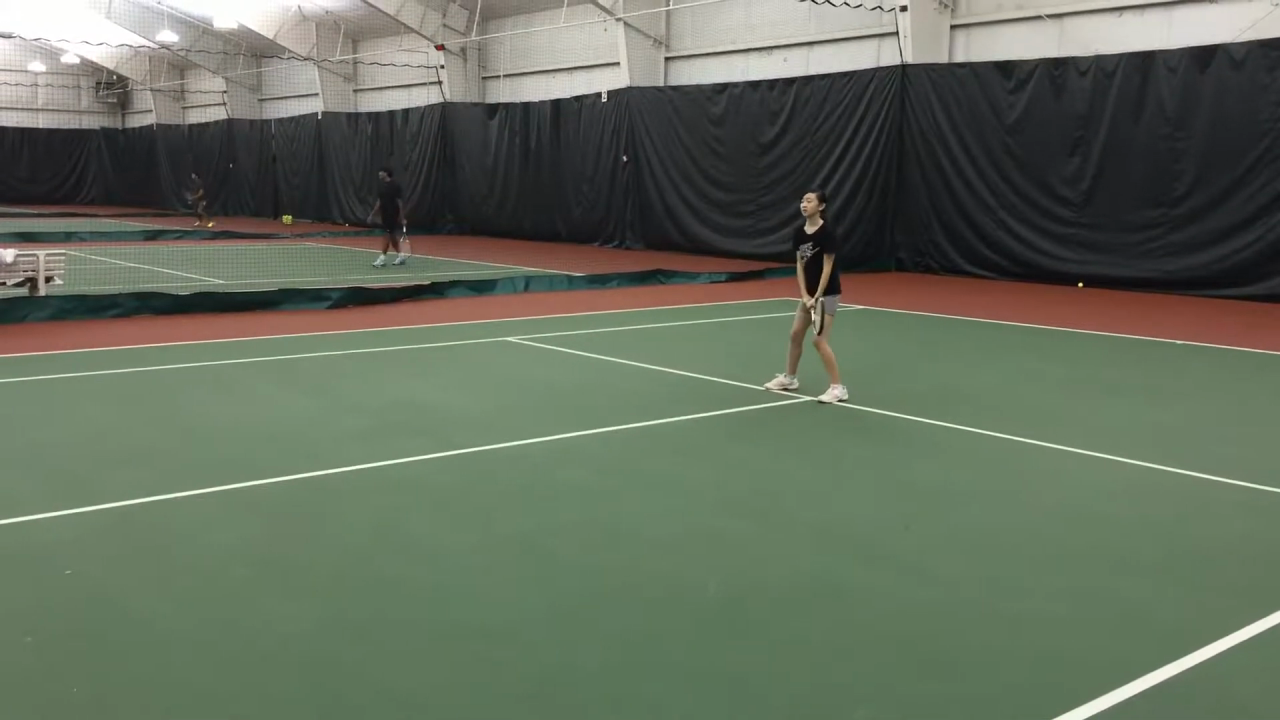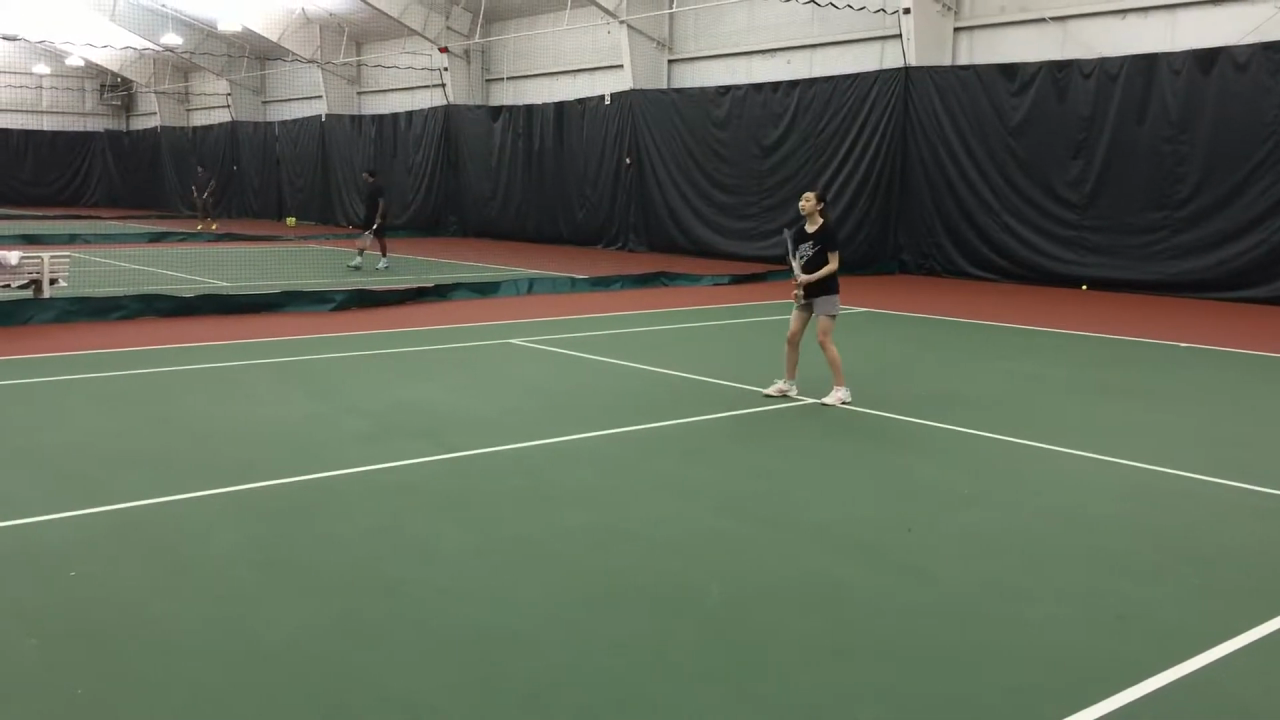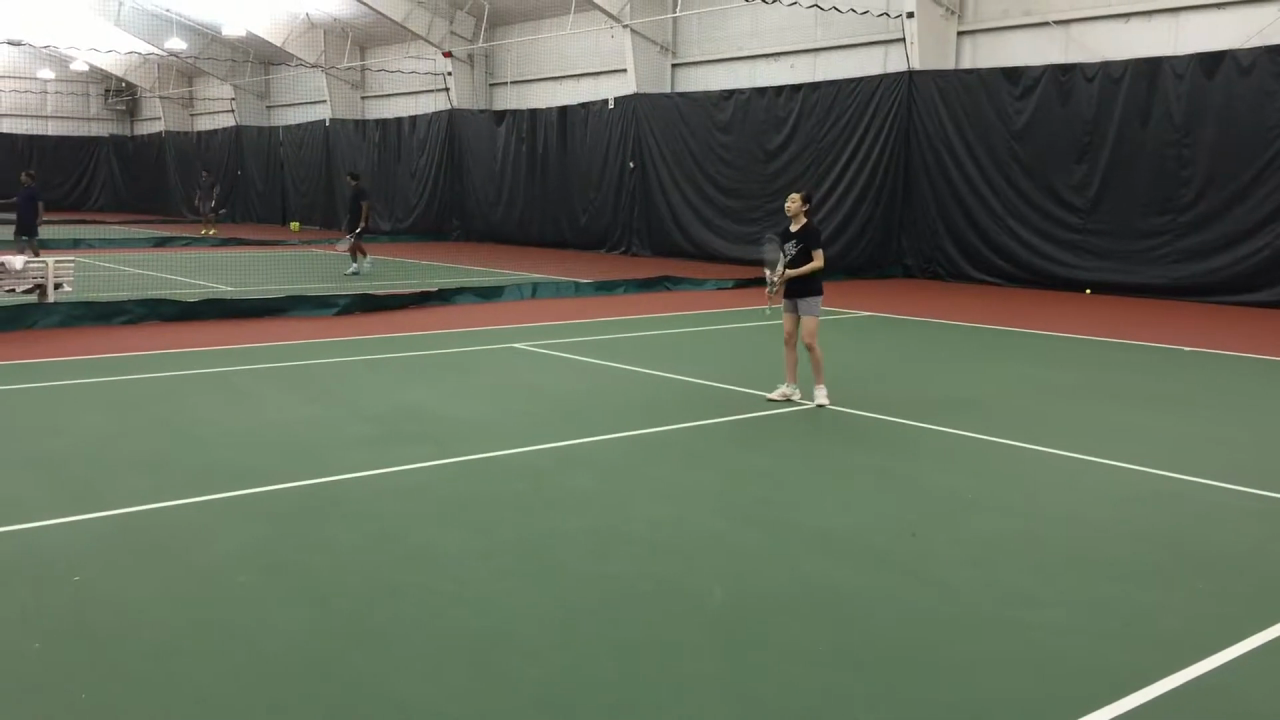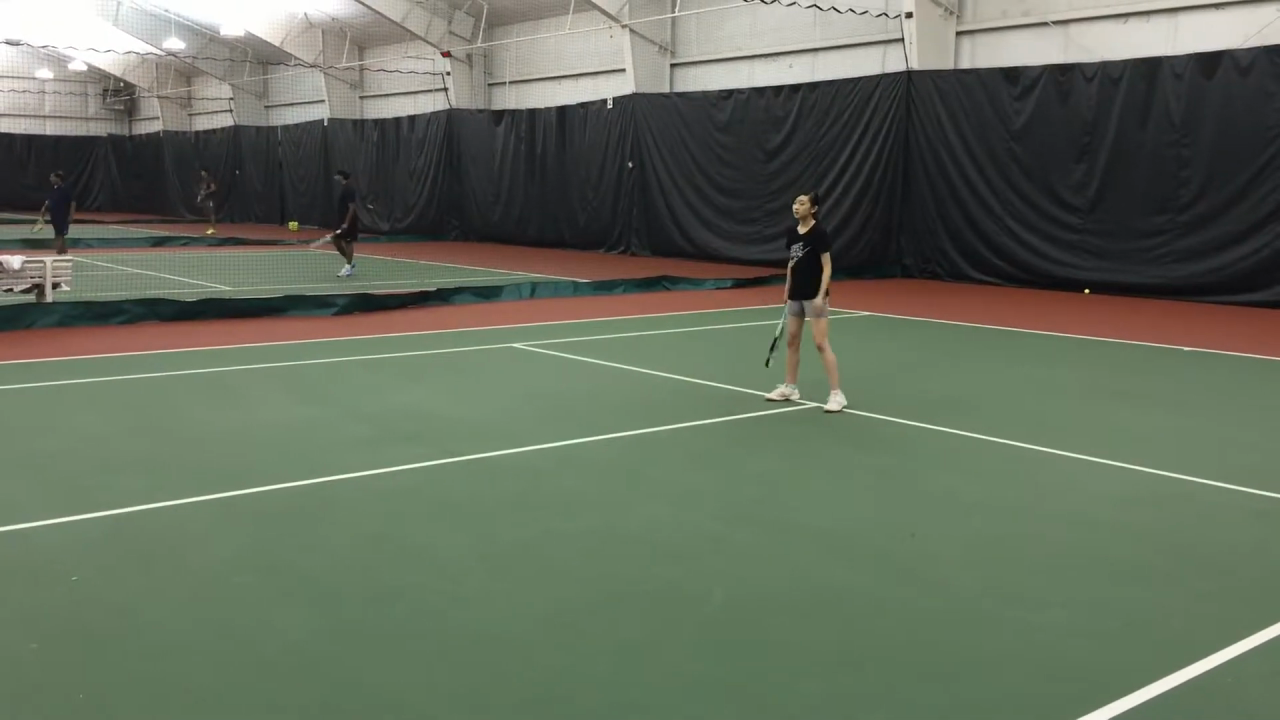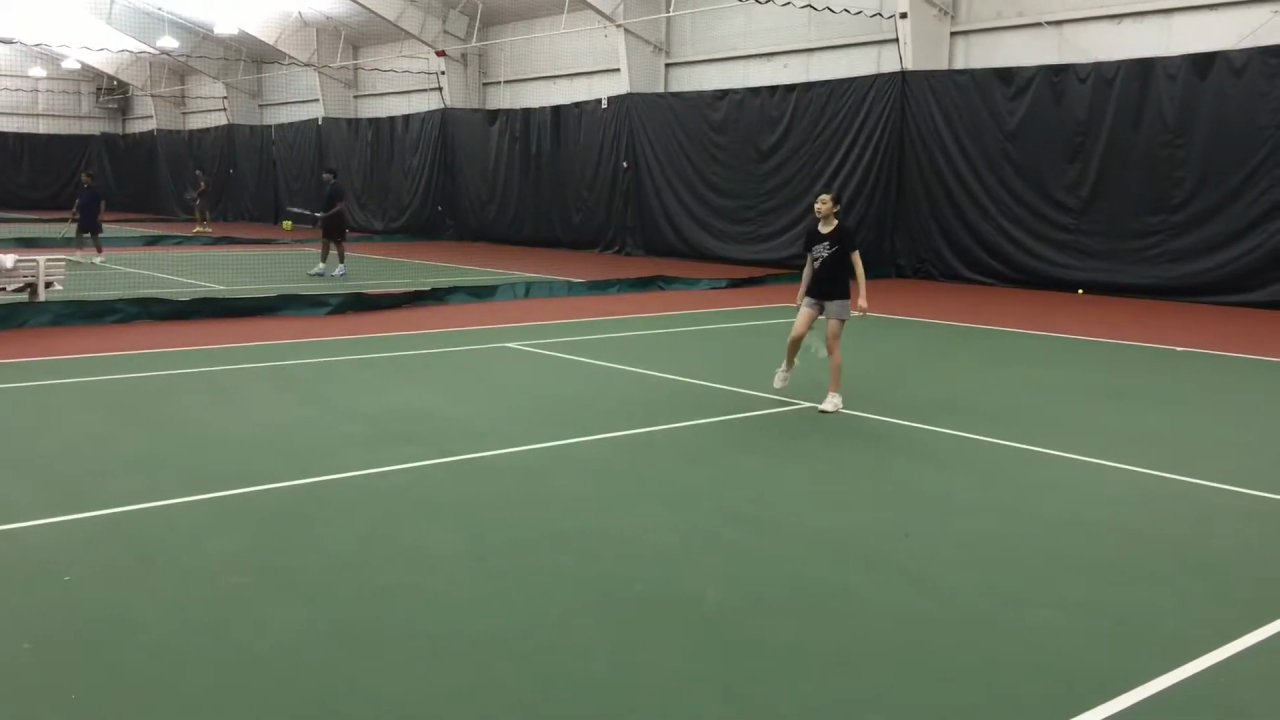
dt=0.5s
person 1, frame 1
left shoulder: (827, 232)
right shoulder: (799, 232)
left elbow: (827, 268)
right elbow: (800, 265)
left wrist: (818, 297)
right wrist: (805, 295)
left hip: (827, 293)
right hip: (809, 293)
left knee: (819, 340)
right knee: (795, 335)
left ankle: (838, 387)
right ankle: (789, 378)
person 1, frame 2
left shoulder: (827, 230)
right shoulder: (799, 233)
left elbow: (834, 265)
right elbow: (799, 264)
left wrist: (811, 278)
right wrist: (798, 286)
left hip: (826, 292)
right hip: (806, 293)
left knee: (824, 340)
right knee: (792, 337)
left ankle: (841, 389)
right ankle: (788, 383)
person 1, frame 3
left shoulder: (811, 230)
right shoulder: (785, 232)
left elbow: (819, 263)
left wrist: (791, 273)
right wrist: (777, 281)
left hip: (810, 293)
right hip: (790, 293)
left knee: (809, 341)
right knee: (789, 338)
left ankle: (820, 387)
right ankle: (791, 387)
person 1, frame 4
left shoulder: (819, 233)
right shoulder: (792, 233)
left elbow: (827, 267)
left wrist: (821, 295)
right wrist: (787, 290)
left hip: (814, 295)
right hip: (797, 295)
left knee: (821, 343)
right knee: (792, 340)
left ankle: (836, 394)
right ankle: (790, 387)
person 1, frame 5
left shoulder: (844, 233)
right shoulder: (811, 234)
left elbow: (858, 265)
left wrist: (862, 296)
right wrist: (801, 293)
left hip: (838, 296)
right hip: (814, 294)
left knee: (832, 344)
right knee: (796, 335)
left ankle: (834, 395)
right ankle: (787, 366)
